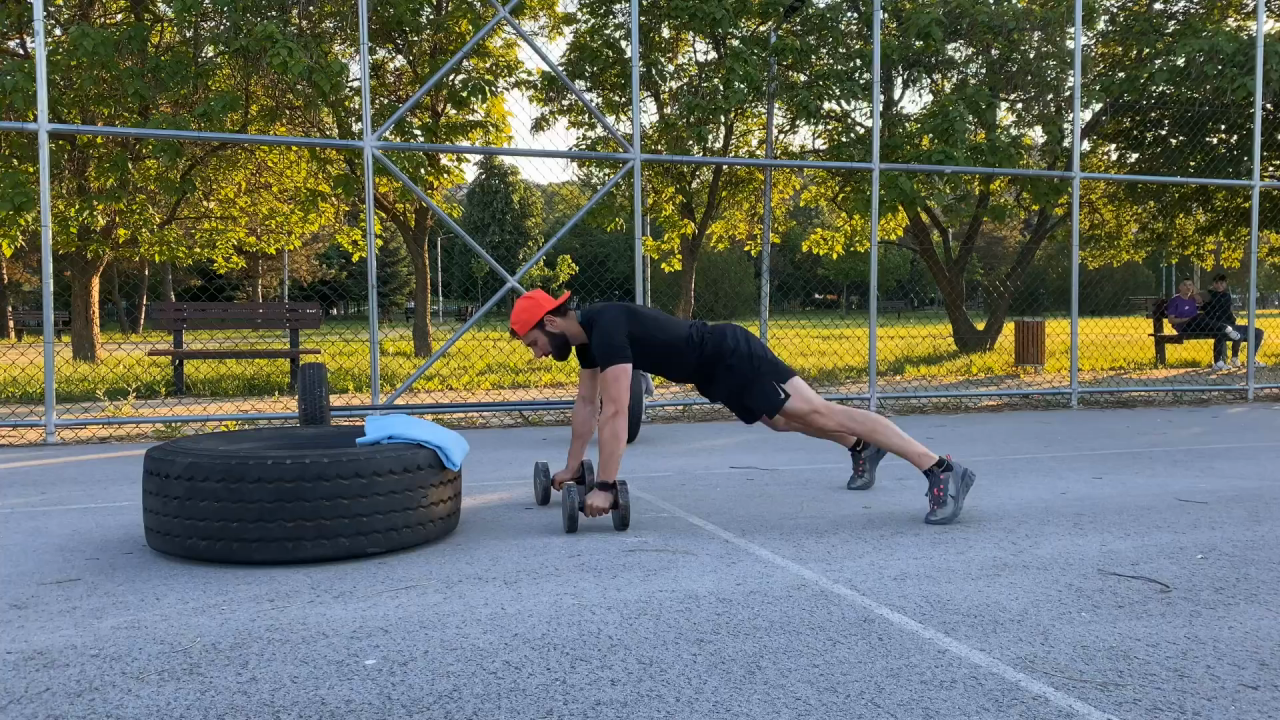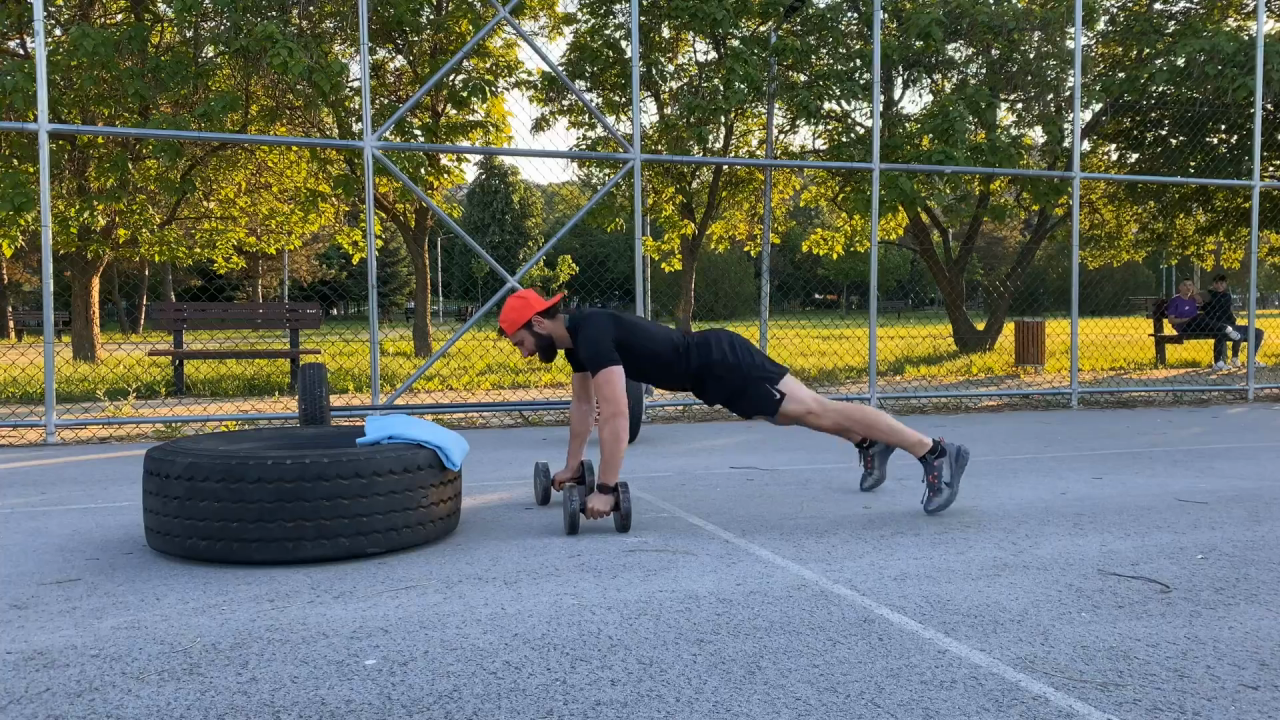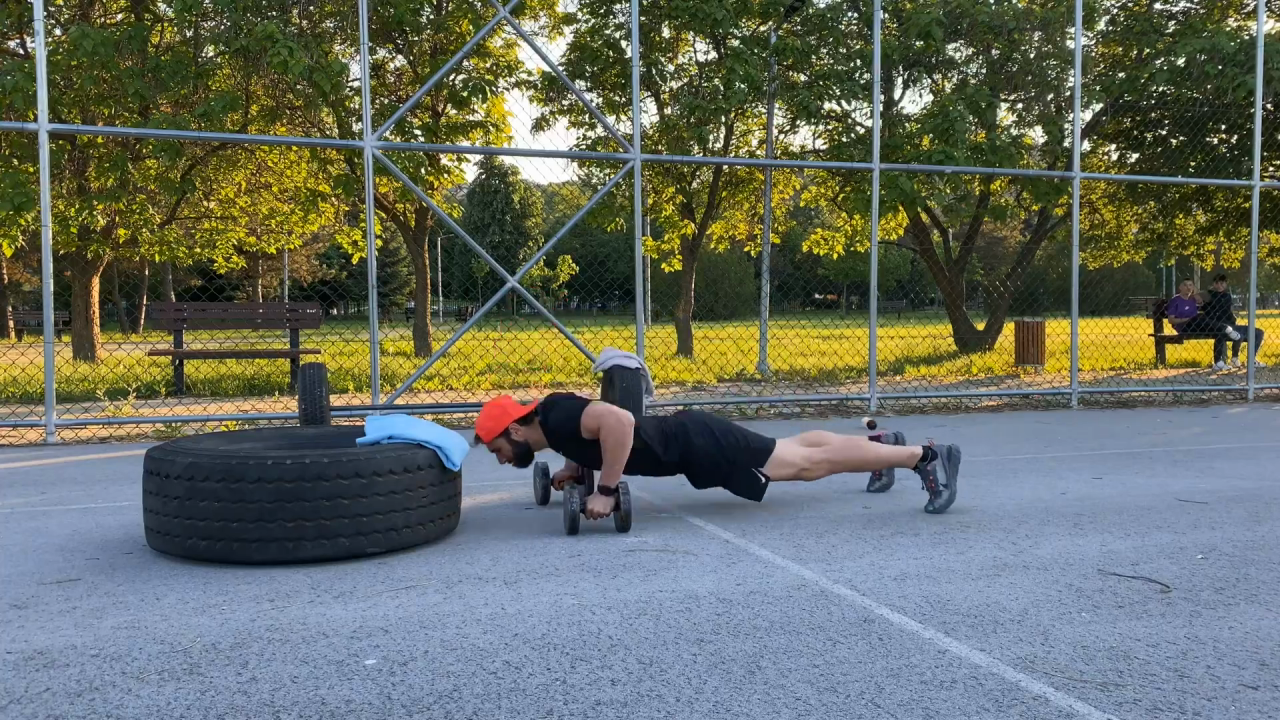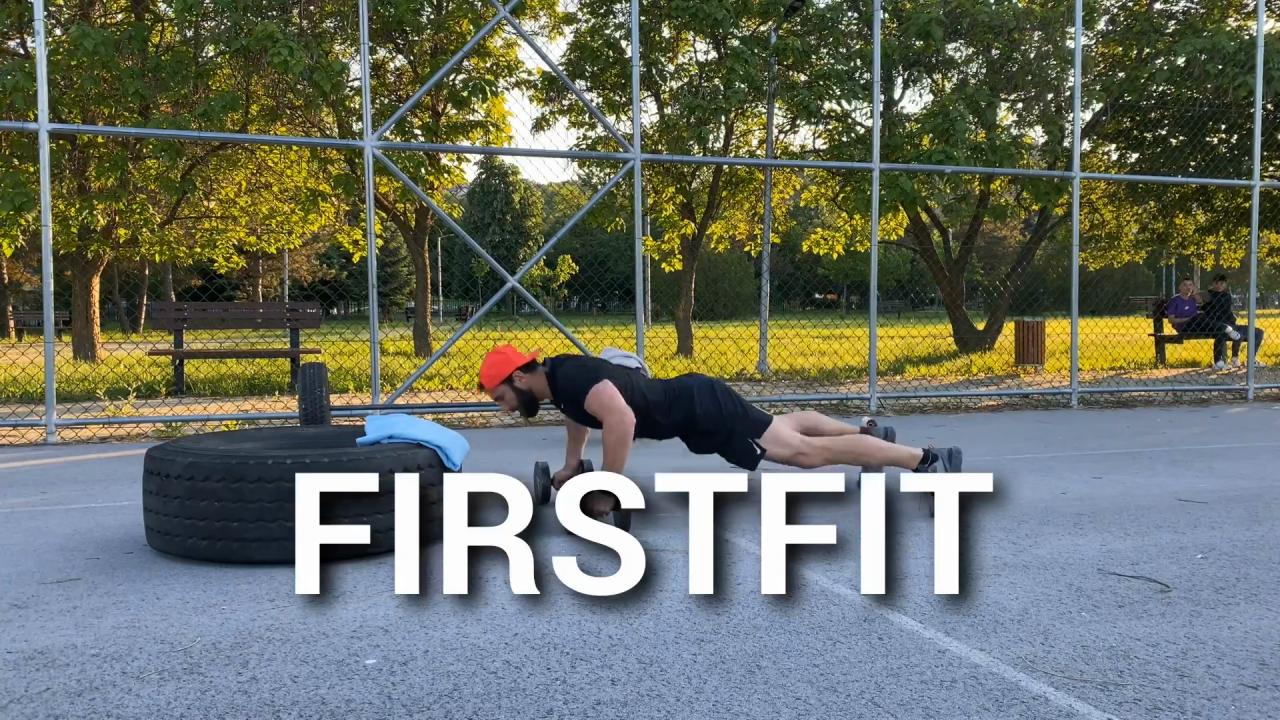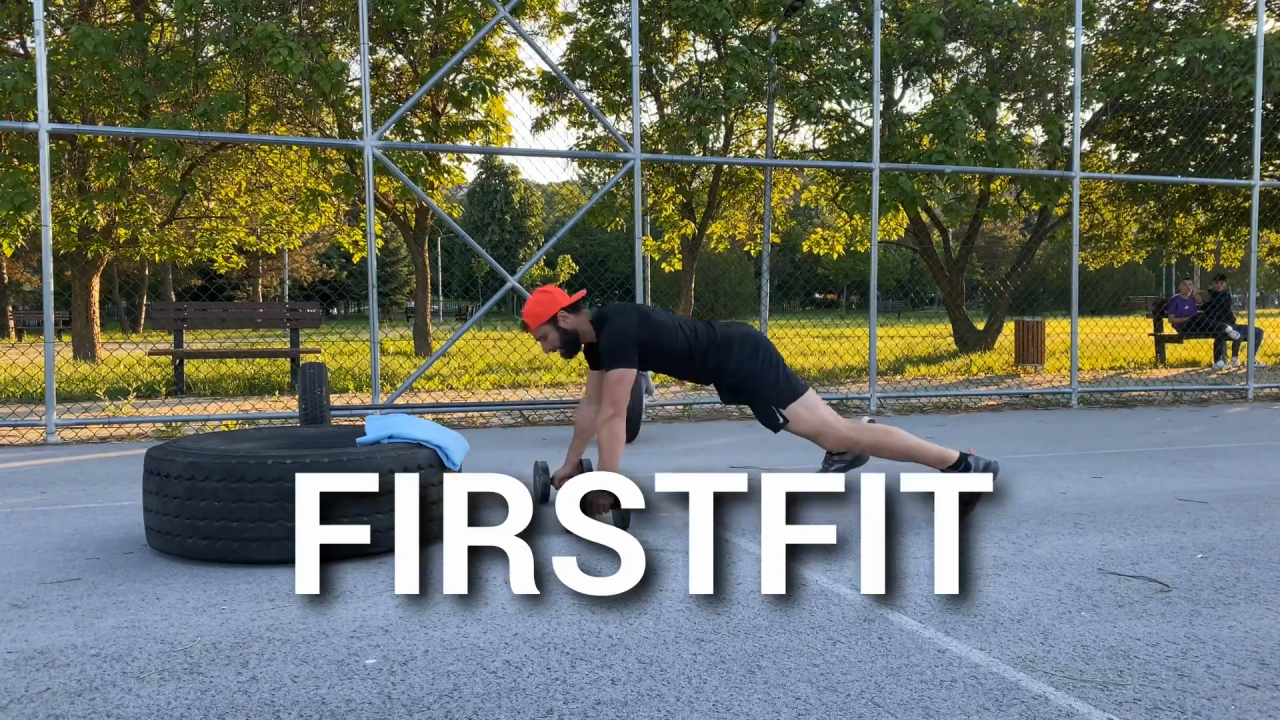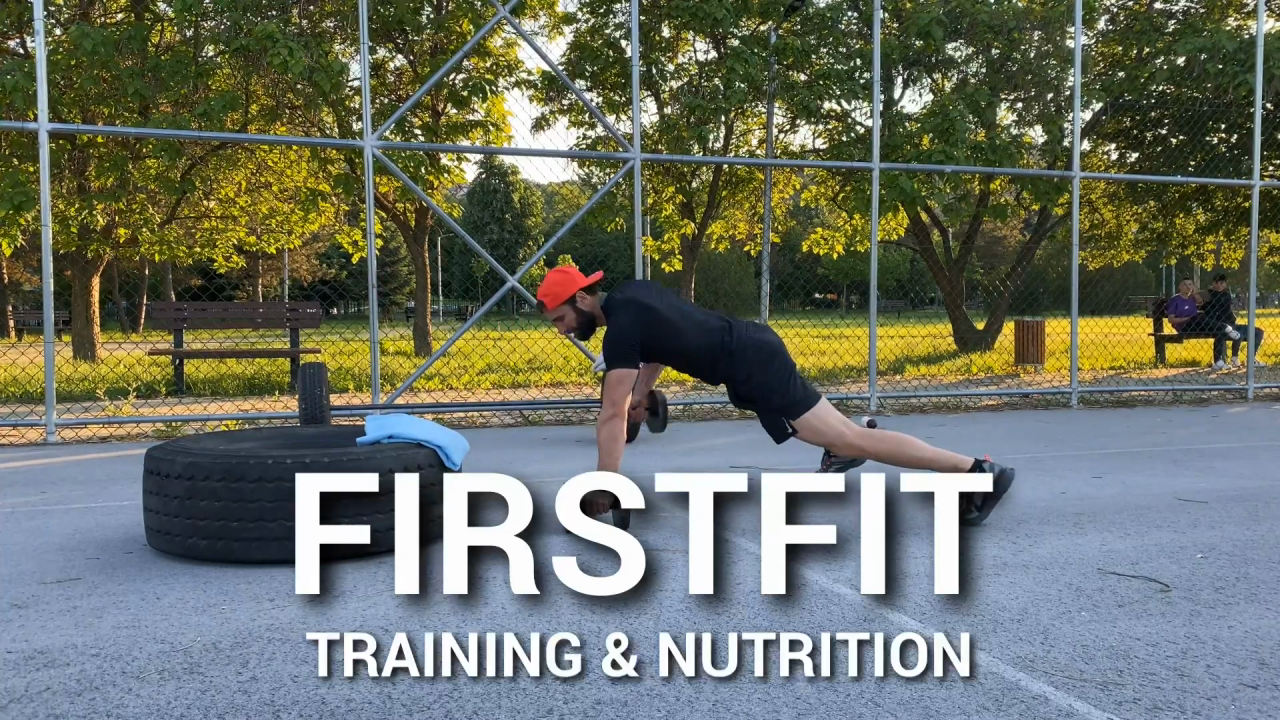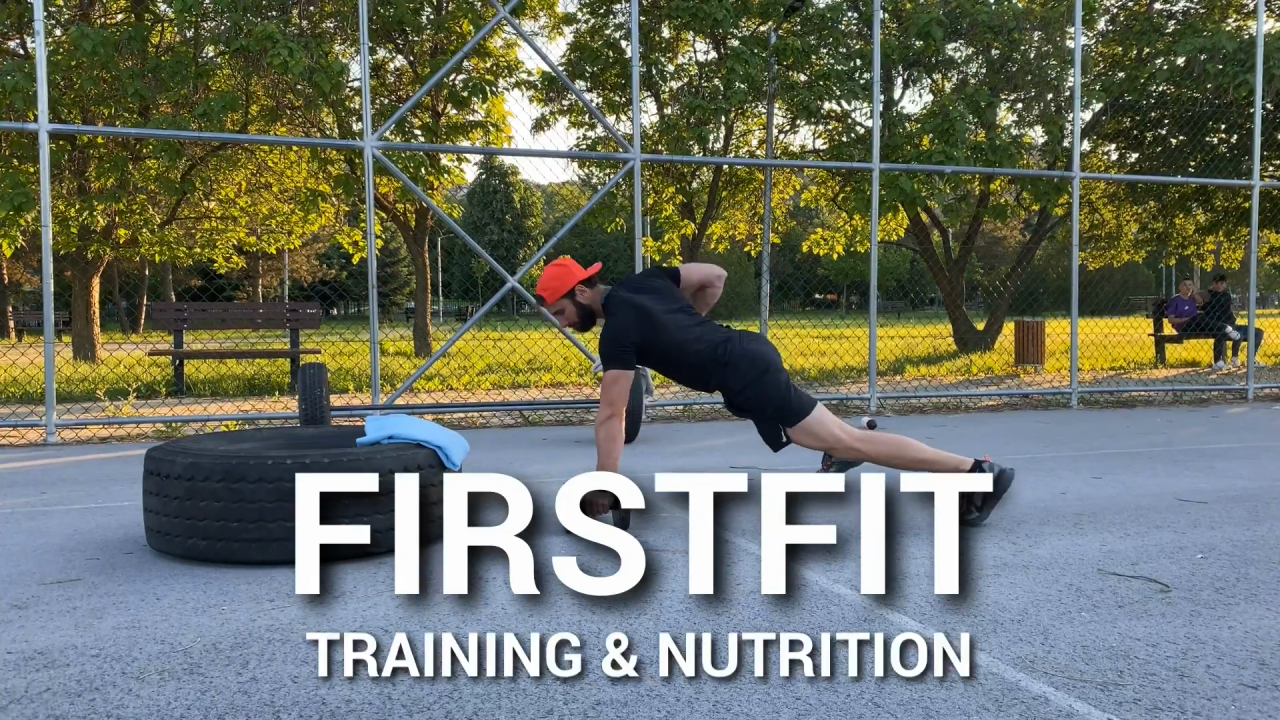
dt=0.4s
person 1, frame 1
left shoulder: (606, 328)
right shoulder: (587, 334)
left elbow: (615, 412)
right elbow: (586, 402)
left wrist: (604, 488)
right wrist: (572, 467)
left hip: (732, 356)
right hip: (716, 369)
left knee: (821, 414)
right knee: (781, 420)
left ankle: (942, 471)
right ankle: (862, 448)
person 1, frame 2
left shoulder: (590, 334)
right shoulder: (576, 335)
left elbow: (614, 414)
right elbow: (583, 401)
left wrist: (605, 491)
right wrist: (571, 465)
left hip: (719, 363)
right hip: (709, 361)
left knee: (816, 411)
right knee: (795, 410)
left ankle: (937, 453)
right ankle: (871, 445)
person 1, frame 3
left shoulder: (558, 424)
right shoulder: (553, 413)
left elbow: (619, 421)
right elbow: (587, 398)
left wrist: (606, 491)
right wrist: (573, 465)
left hip: (699, 448)
right hip: (686, 434)
left knee: (810, 464)
right knee: (792, 446)
left ankle: (928, 456)
right ankle: (880, 441)
person 1, frame 4
left shoulder: (570, 375)
right shoulder: (557, 376)
left elbow: (624, 422)
right elbow: (577, 416)
left wrist: (609, 490)
right wrist: (570, 466)
left hip: (703, 409)
right hip: (693, 402)
left knee: (808, 453)
right knee: (791, 424)
left ankle: (930, 459)
right ankle: (871, 433)
person 1, frame 5
left shoulder: (617, 332)
right shoulder: (600, 334)
left elbow: (613, 415)
right elbow: (591, 406)
left wrist: (607, 489)
right wrist: (569, 466)
left hip: (742, 358)
right hip: (736, 349)
left knee: (835, 430)
left ankle: (965, 466)
right ankle: (845, 452)
person 1, frame 6
left shoulder: (620, 328)
right shoulder: (629, 291)
left elbow: (612, 415)
left wrist: (605, 491)
right wrist: (646, 390)
left hip: (752, 365)
right hip: (753, 342)
left knee: (849, 436)
left ankle: (978, 471)
right ankle: (837, 452)
person 1, frame 7
left shoulder: (617, 328)
right shoulder: (642, 280)
left elbow: (611, 417)
right elbow: (716, 274)
left wrist: (604, 492)
left hip: (747, 375)
right hip: (748, 349)
left knee: (850, 440)
left ankle: (978, 472)
right ankle: (837, 454)
